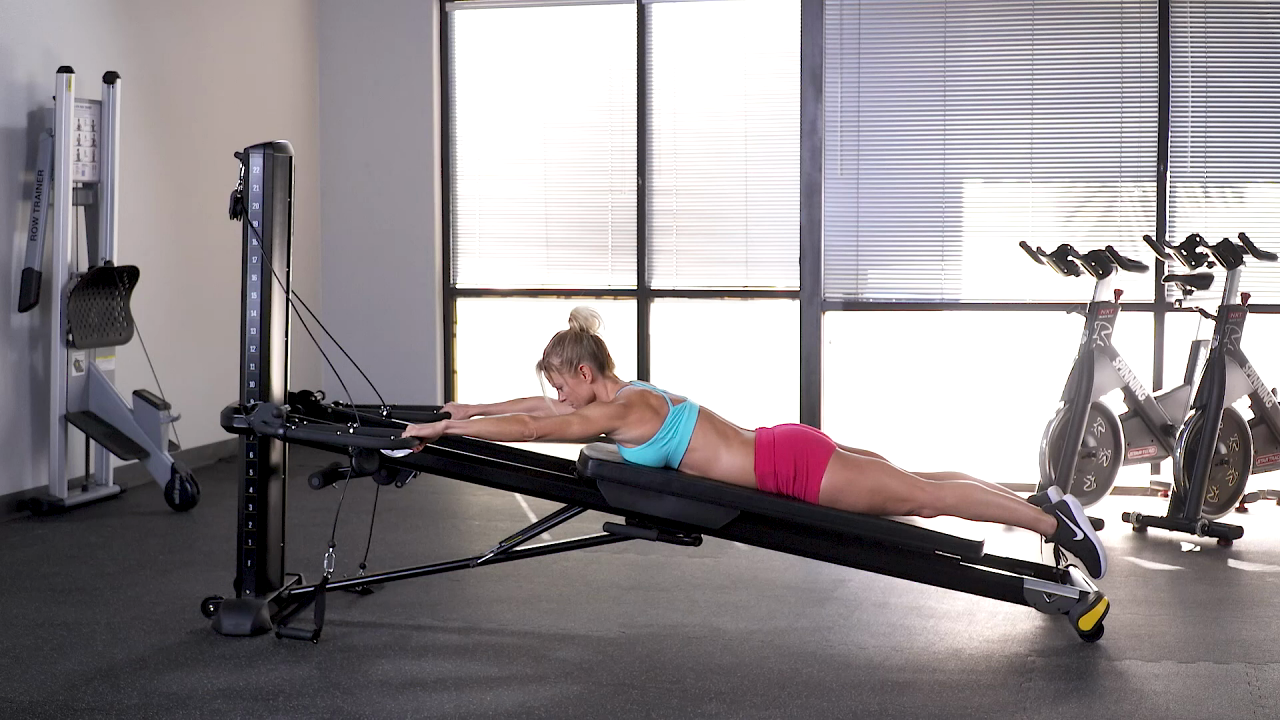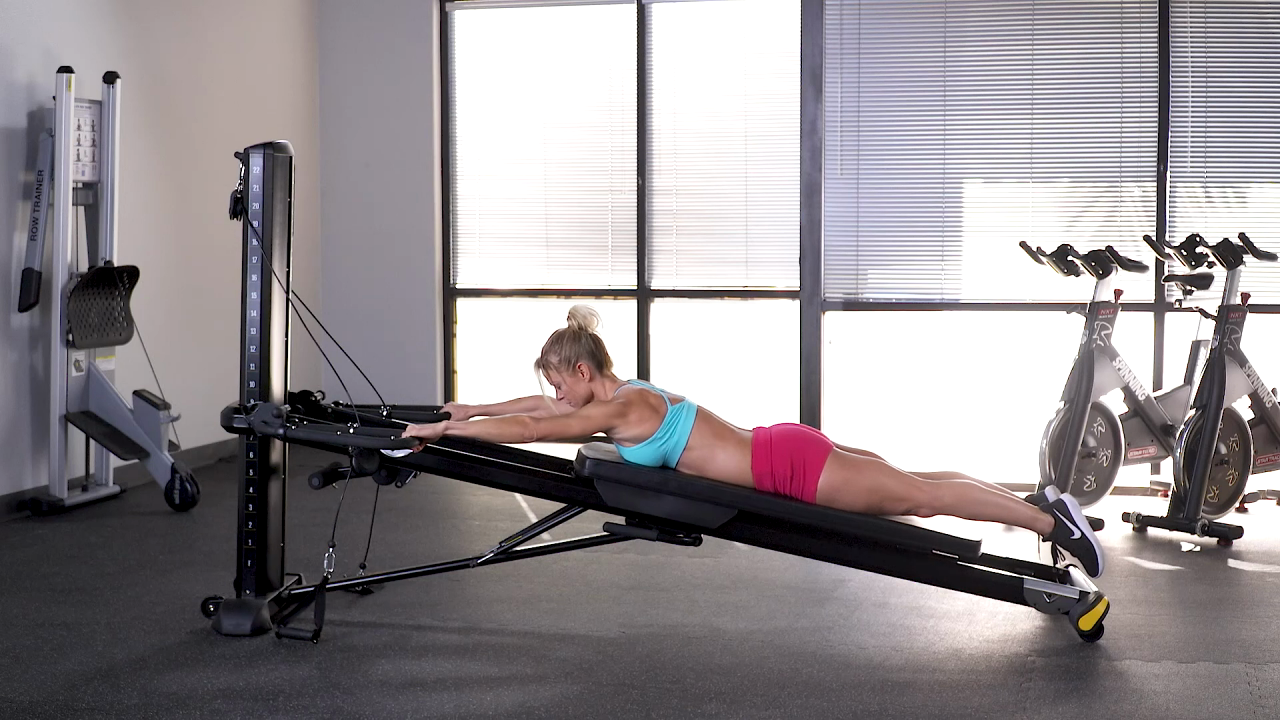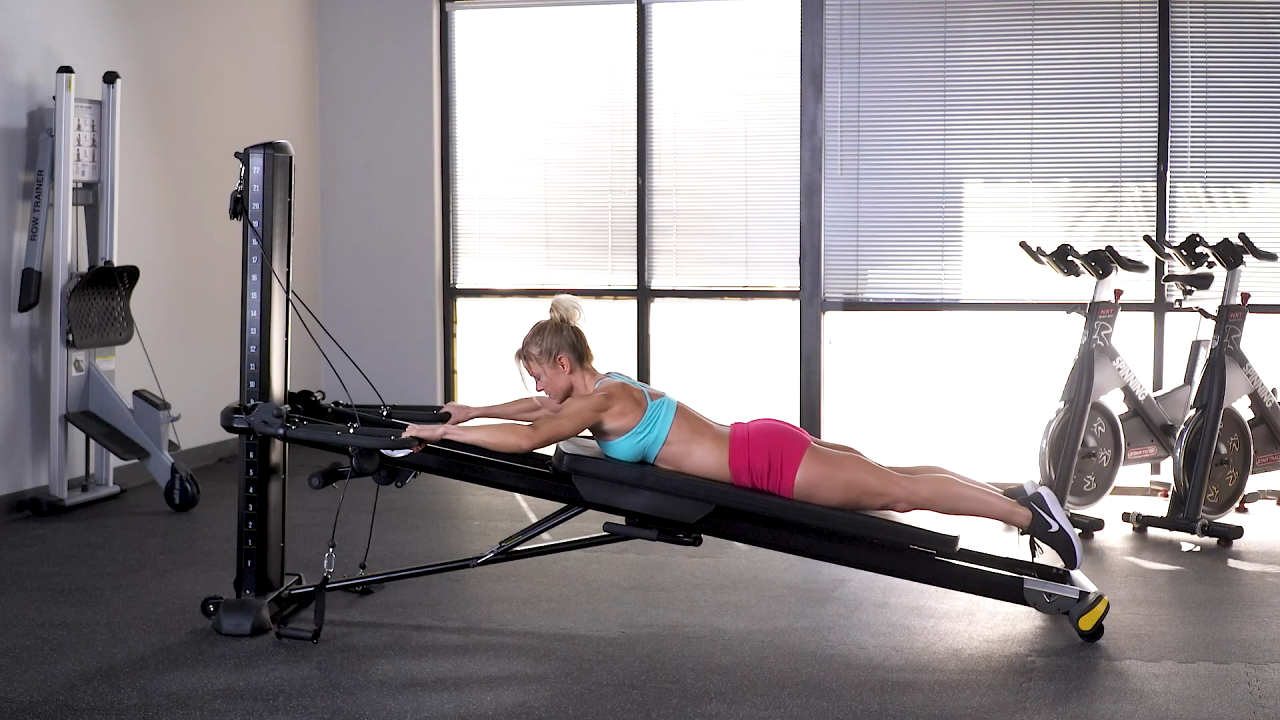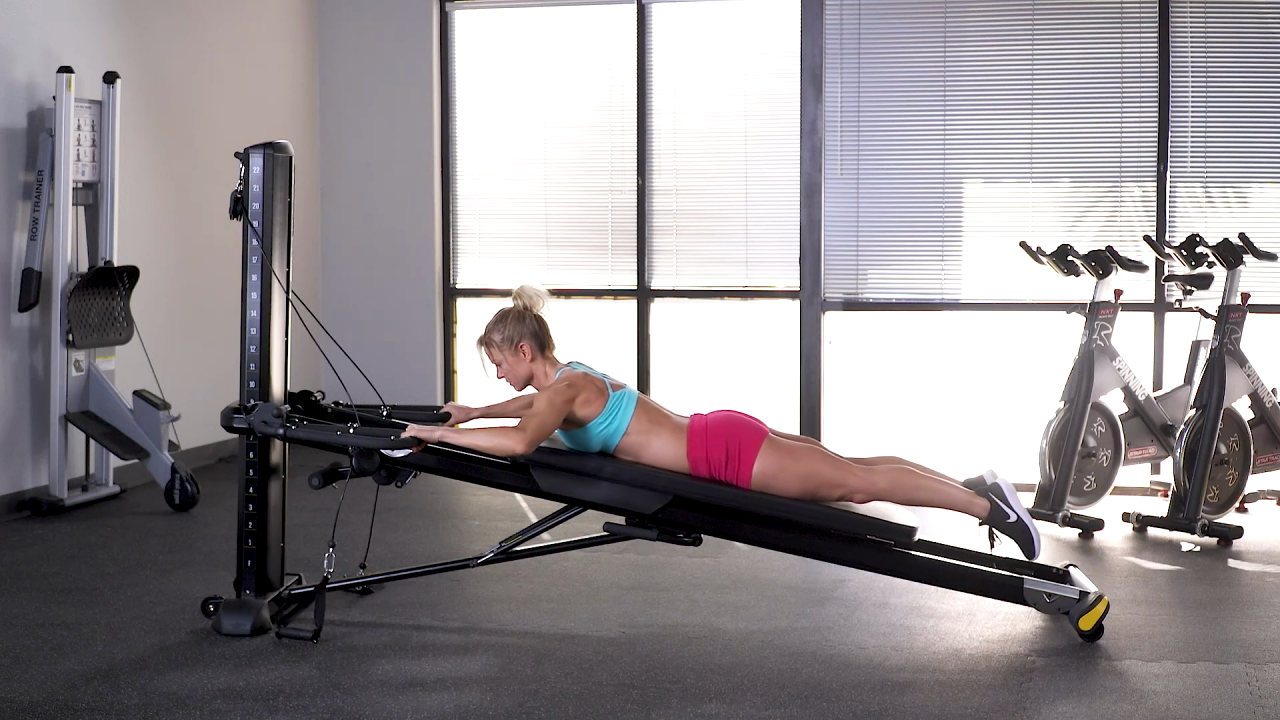
dt=0.3s
person 1, frame 1
left shoulder: (621, 410)
right shoulder: (621, 393)
left elbow: (531, 429)
right elbow: (547, 405)
left wrist: (443, 429)
right wrist: (472, 407)
left hip: (790, 465)
right hip: (786, 453)
left knee: (923, 498)
right knee: (917, 487)
left ankle: (1051, 521)
right ankle: (1041, 503)
person 1, frame 2
left shoulder: (621, 408)
right shoulder: (617, 392)
left elbow: (530, 429)
right elbow: (546, 406)
left wrist: (441, 430)
right wrist: (473, 407)
left hip: (787, 466)
right hip: (785, 451)
left knee: (919, 497)
right knee: (915, 489)
left ankle: (1049, 521)
right ankle: (1039, 502)
person 1, frame 3
left shoulder: (603, 401)
right shoulder: (601, 388)
left elbow: (525, 438)
right elbow: (546, 409)
left wrist: (443, 433)
right wrist: (477, 410)
left hip: (767, 460)
right hip: (763, 450)
left knee: (896, 492)
right knee: (893, 479)
left ankle: (1026, 513)
right ankle: (1017, 499)
person 1, frame 4
left shoulder: (565, 386)
right shoulder: (568, 375)
left elbow: (521, 441)
right elbow: (538, 408)
left wrist: (442, 433)
right wrist: (475, 410)
left hip: (724, 452)
right hip: (725, 436)
left knee: (856, 483)
right knee: (855, 472)
left ankle: (984, 506)
right ankle: (977, 489)
